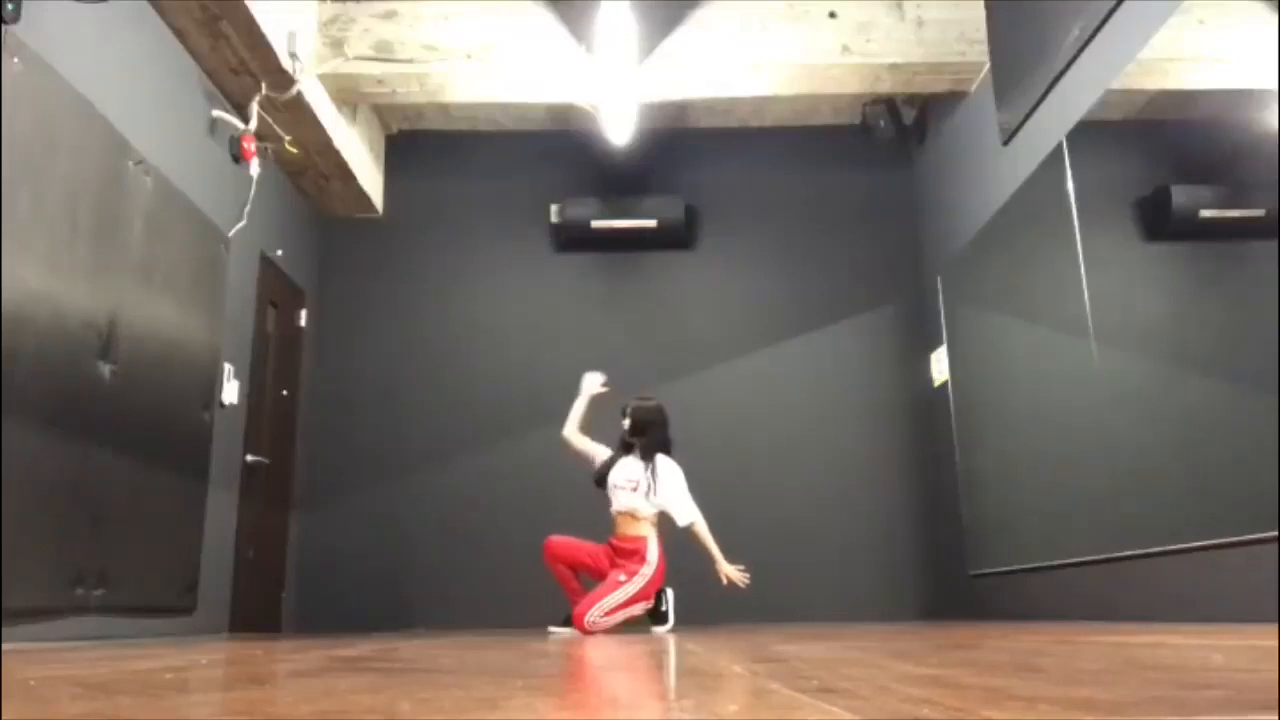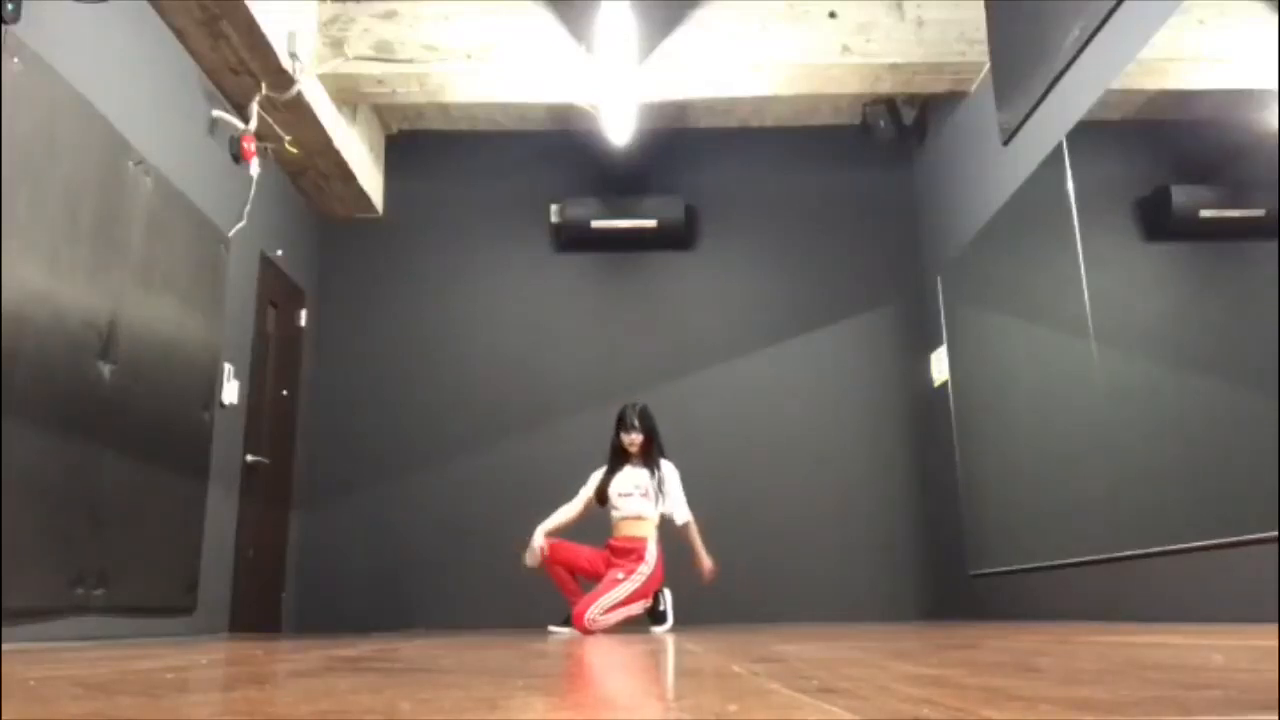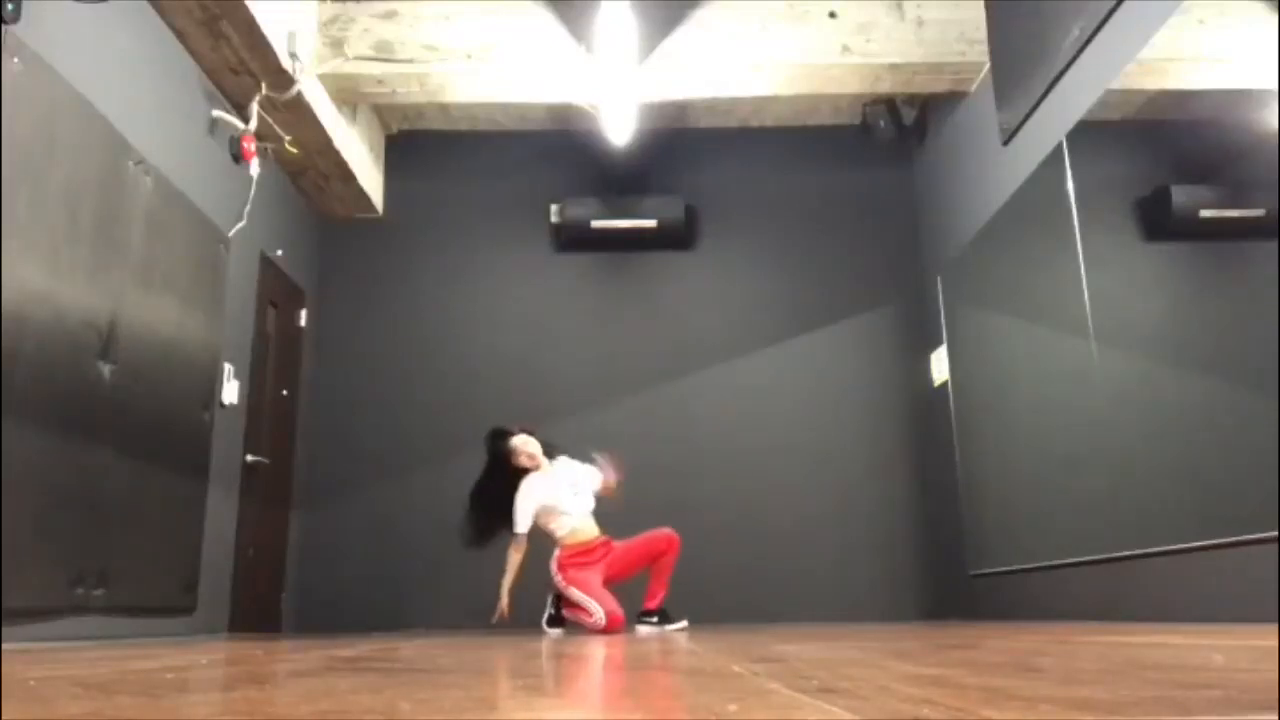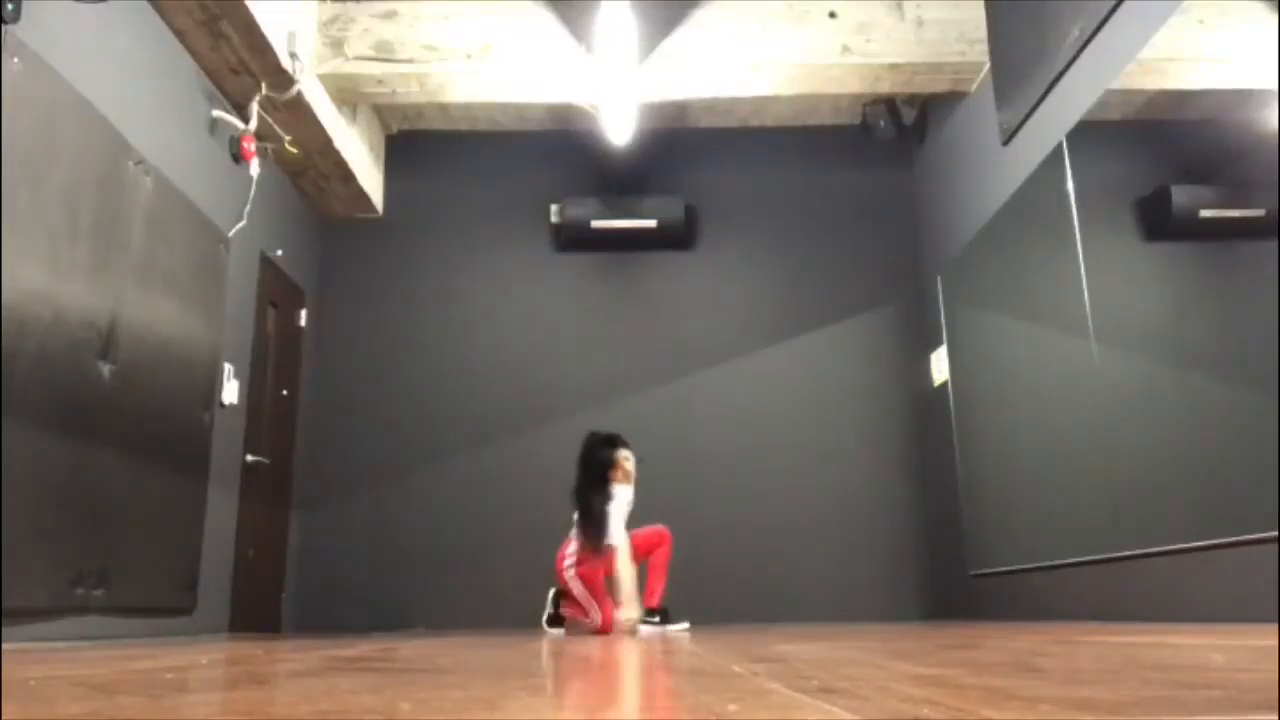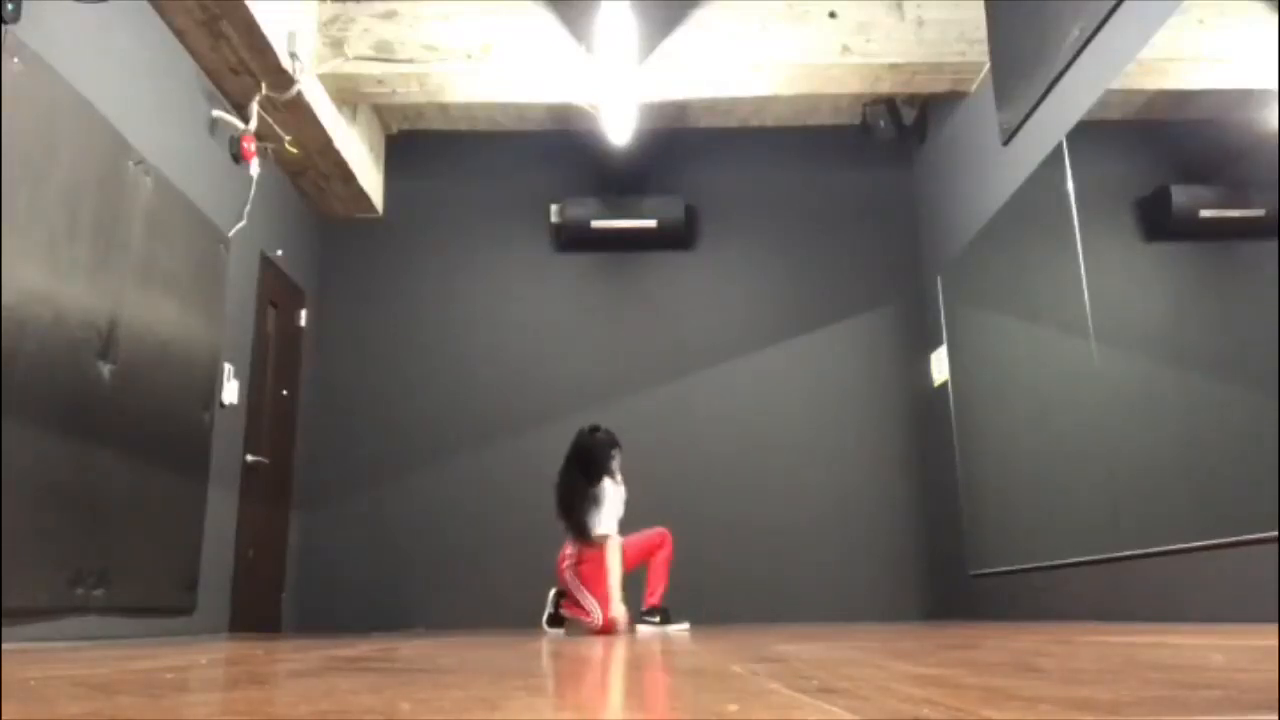
dt=1s
person 1, frame 1
left shoulder: (664, 467)
right shoulder: (617, 459)
left elbow: (691, 515)
right elbow: (570, 434)
left wrist: (719, 560)
right wrist: (586, 393)
left hip: (644, 560)
right hip: (615, 553)
left knee: (586, 621)
right knee: (554, 547)
left ankle: (652, 602)
right ankle: (581, 606)
person 1, frame 2
left shoulder: (663, 469)
right shoulder: (608, 472)
left elbow: (683, 516)
right elbow: (575, 507)
left wrist: (702, 557)
right wrist: (540, 531)
left hip: (644, 559)
right hip: (612, 555)
left knee: (586, 621)
right knee: (550, 550)
left ankle: (652, 602)
right ankle: (579, 606)
person 1, frame 3
left shoulder: (567, 466)
right shoulder: (528, 491)
left elbow: (607, 485)
right elbow: (518, 545)
left wrist: (608, 476)
right wrist: (504, 592)
left hip: (605, 551)
right hip: (573, 565)
left knee: (667, 539)
right knee: (612, 621)
left ankle: (650, 613)
right ankle: (561, 607)
person 1, frame 4
left shoulder: (624, 476)
right shoulder: (609, 502)
right elbow: (621, 552)
right wrist: (628, 604)
left hip: (603, 551)
right hip: (578, 561)
left knee: (660, 535)
right knee: (608, 622)
left ankle: (651, 613)
right ankle: (561, 603)
person 1, frame 5
right shoulder: (604, 493)
right elbow: (611, 548)
right wrist: (616, 601)
left hip: (600, 551)
right hip: (581, 561)
left knee: (661, 537)
right knee: (609, 623)
left ankle: (651, 614)
right ankle: (562, 604)
